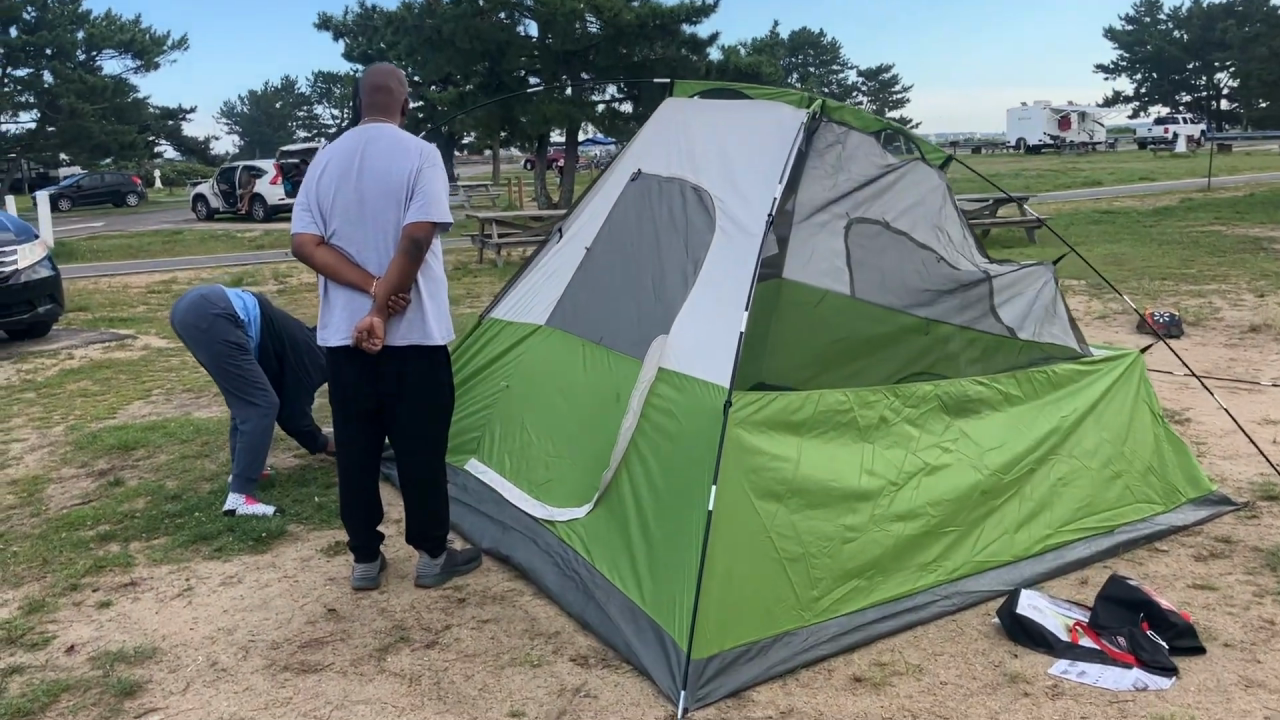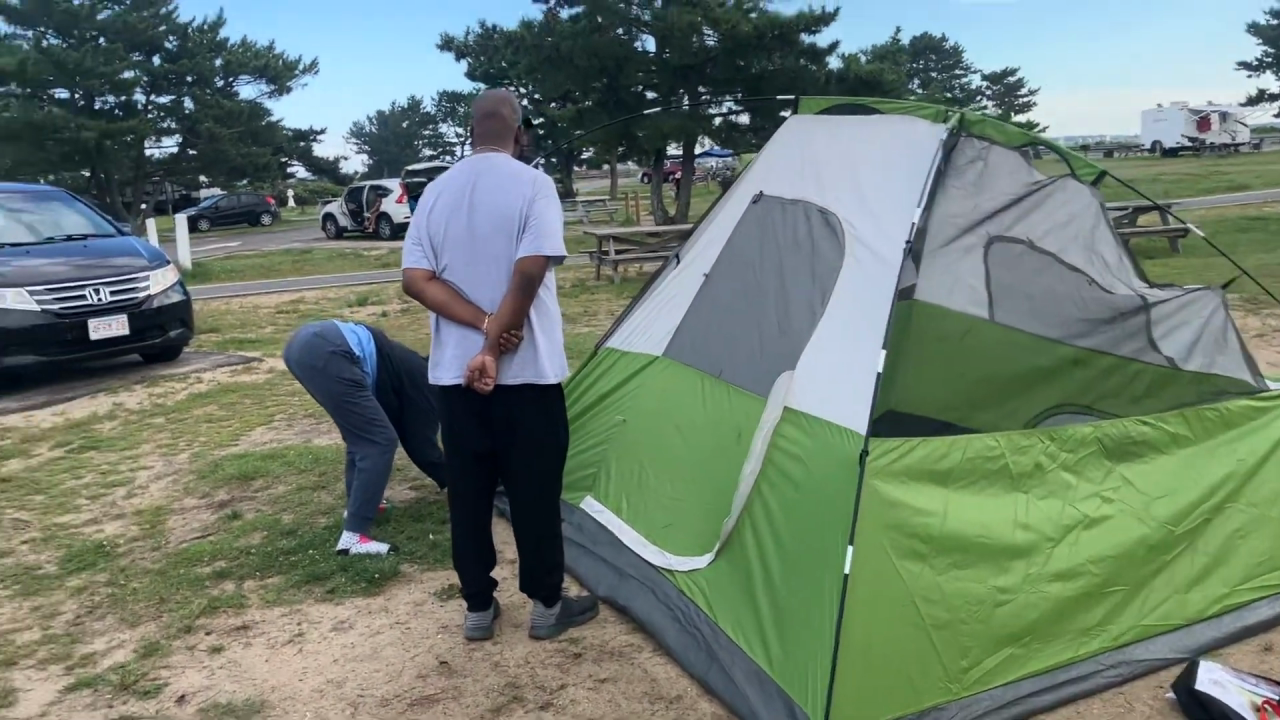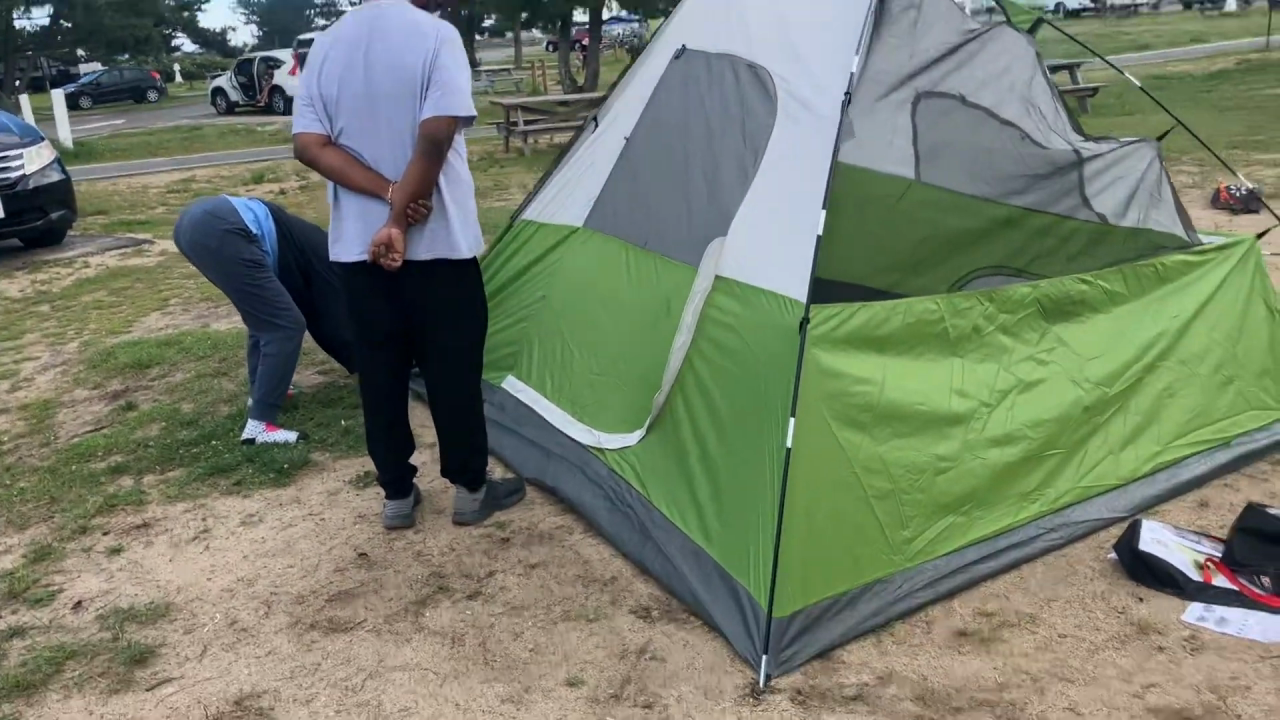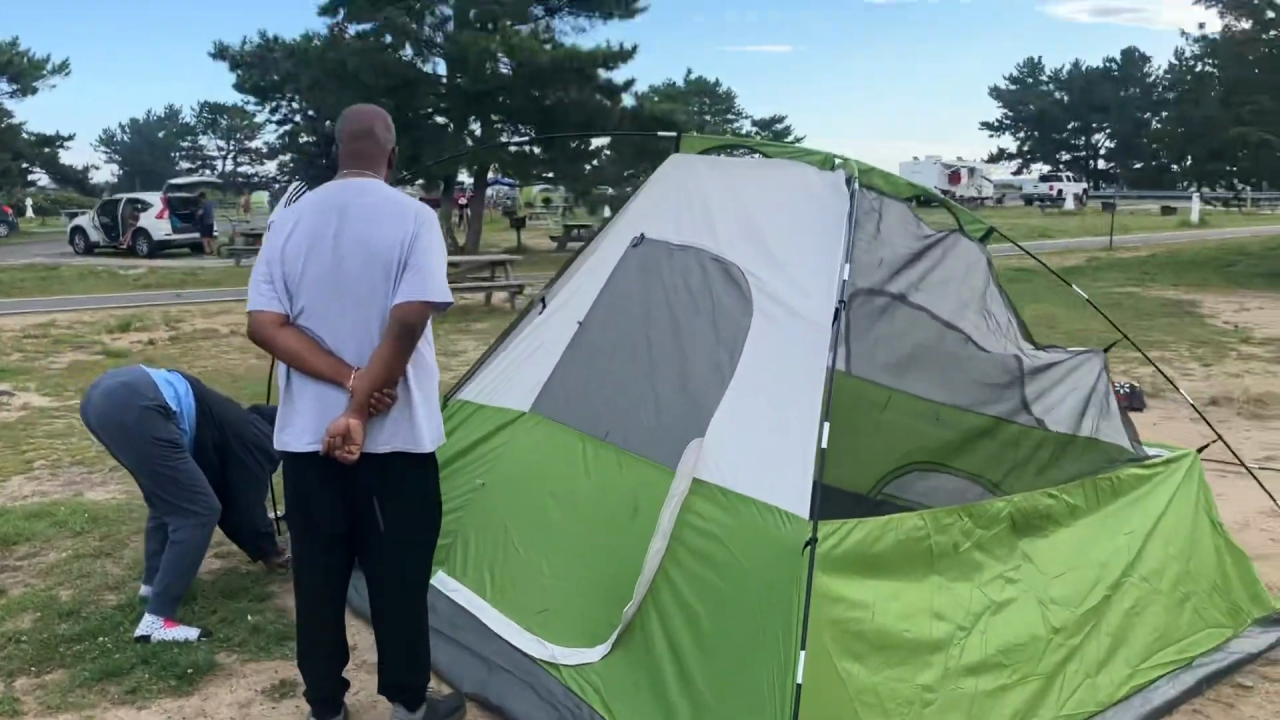
dt=0.7s
person 1, frame 1
left shoulder: (326, 158)
right shoulder: (419, 154)
left elbow: (304, 244)
right elbow: (416, 239)
left wrist: (371, 289)
right wrist: (382, 308)
left hip: (342, 333)
right hip: (411, 331)
left knee: (355, 447)
right knee: (421, 446)
left ankle: (365, 558)
right ankle: (433, 555)
person 1, frame 2
left shoulder: (436, 191)
right shoulder: (532, 184)
left elbow: (416, 280)
right elbow: (529, 273)
left wrist: (481, 326)
right wrist: (494, 346)
left hip: (453, 372)
right hip: (526, 371)
left knee: (468, 491)
right knee: (535, 490)
left ankle: (478, 607)
right ankle: (546, 604)
person 1, frame 3
left shoulder: (327, 45)
left elbow: (309, 144)
right elbow: (436, 134)
left wrist: (388, 195)
right wrist: (399, 218)
left hip: (357, 246)
right hip: (436, 242)
left knee: (379, 372)
right knee: (453, 369)
left ankle: (397, 494)
right ankle: (470, 488)
person 1, frame 4
left shoulder: (291, 220)
right shoulder: (413, 218)
left elbow: (264, 326)
right elbow: (408, 322)
left wrist: (348, 382)
right wrist: (361, 408)
left hip: (307, 437)
right hip: (396, 437)
left knee: (318, 578)
right knee: (399, 579)
person 2, frame 1
left shoulder: (306, 345)
right shoulder: (312, 356)
right elbow: (296, 417)
right wrist: (324, 445)
left hip: (192, 304)
right hip: (216, 315)
left knee: (246, 400)
right knee: (259, 405)
left ankle: (240, 473)
right ankle: (239, 498)
person 2, frame 2
left shoulder: (416, 372)
right shoulder: (422, 386)
left elbow: (412, 438)
right elbow: (423, 447)
left hip: (306, 341)
right hip: (326, 353)
left knee: (363, 434)
right knee: (379, 442)
left ankle: (356, 505)
right ankle: (354, 537)
person 2, frame 3
left shoulder: (316, 248)
right shoulder: (329, 260)
left elbow: (320, 320)
right elbow: (335, 327)
right hip: (221, 231)
left knee: (266, 318)
right knee: (285, 326)
left ankle: (260, 393)
right ankle: (260, 426)
person 2, frame 4
left shoulder: (237, 426)
right shoulder: (254, 442)
left elbow: (226, 499)
right elbow: (247, 509)
left wrist: (260, 546)
right wrist: (268, 551)
right hip: (137, 407)
left knee: (170, 500)
right knee: (196, 512)
left ankle: (153, 583)
right ankle: (156, 621)
